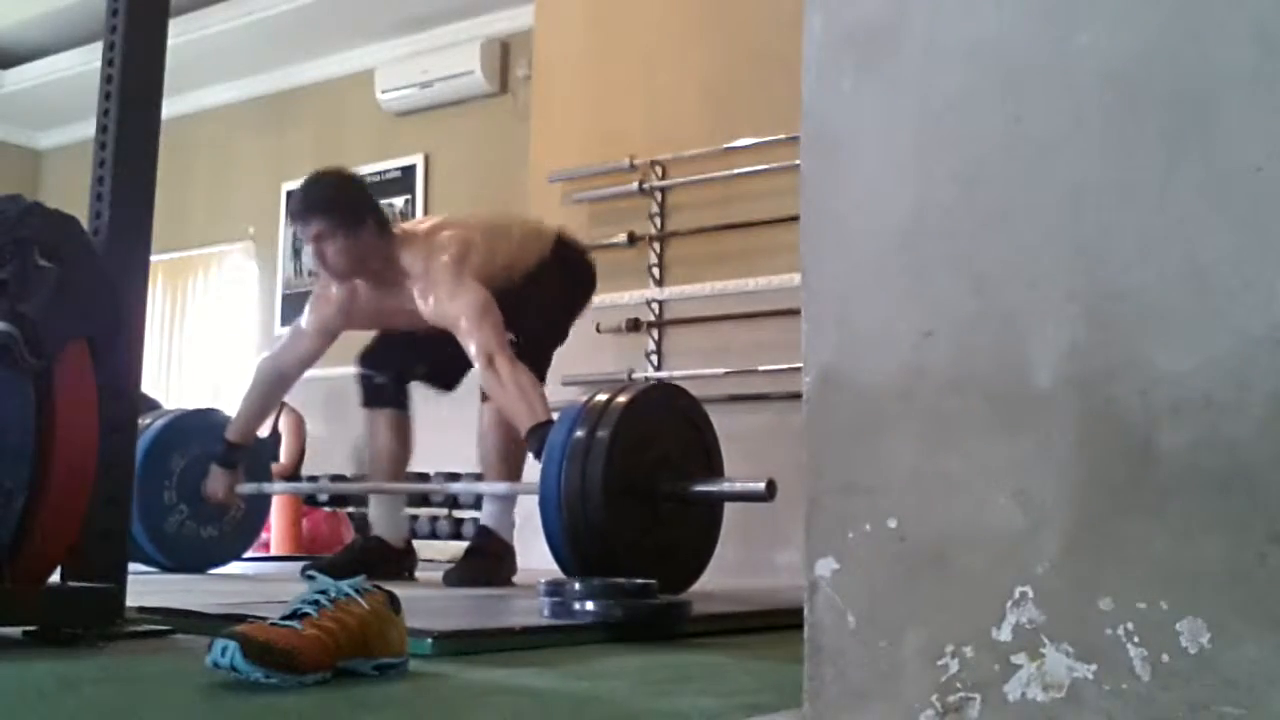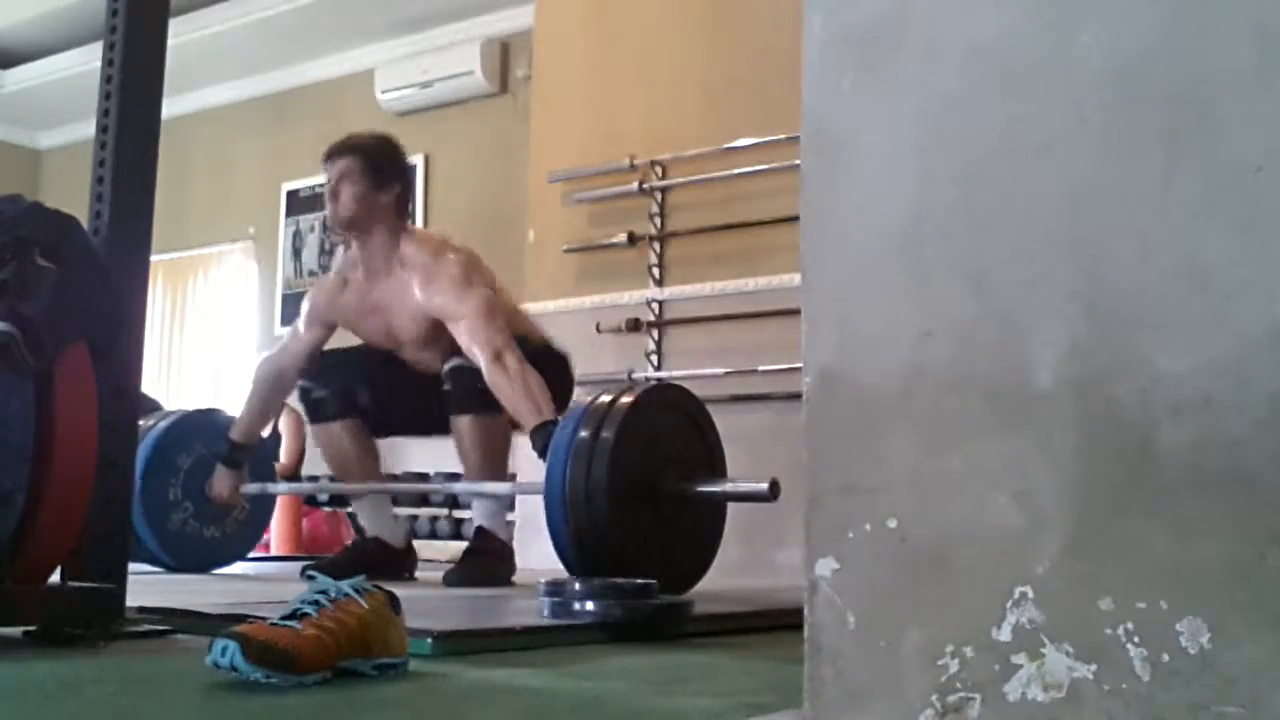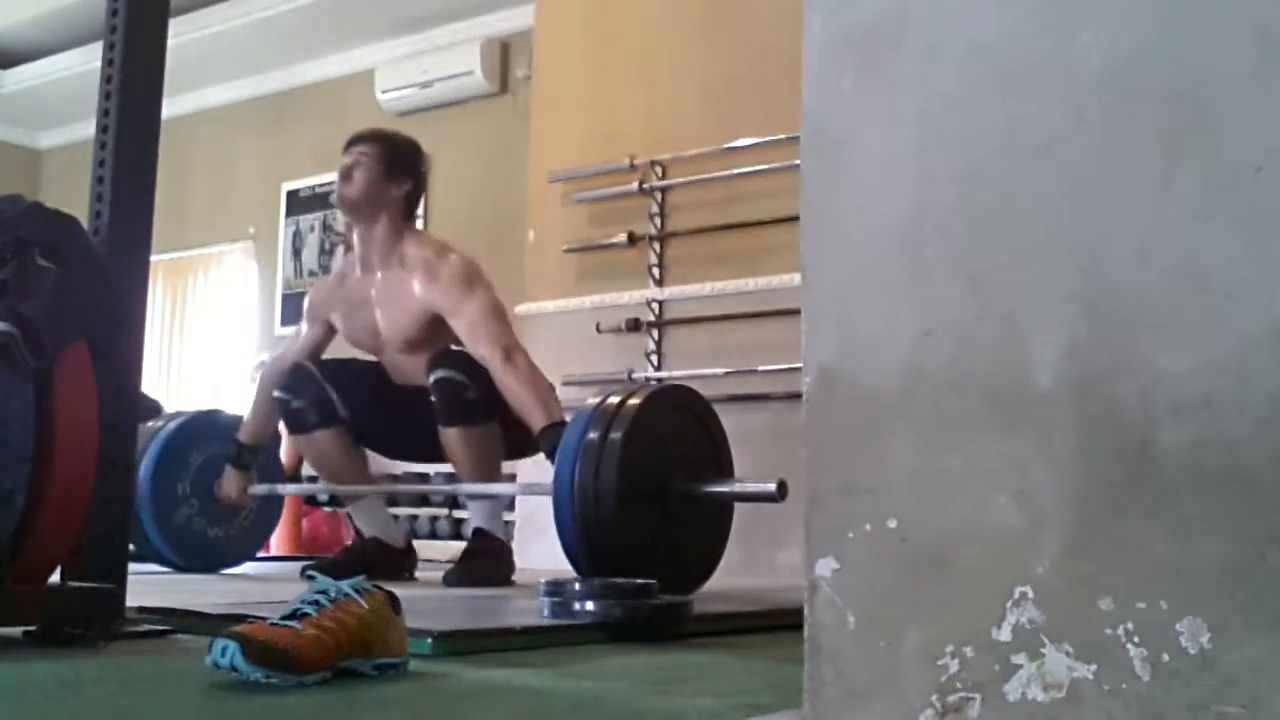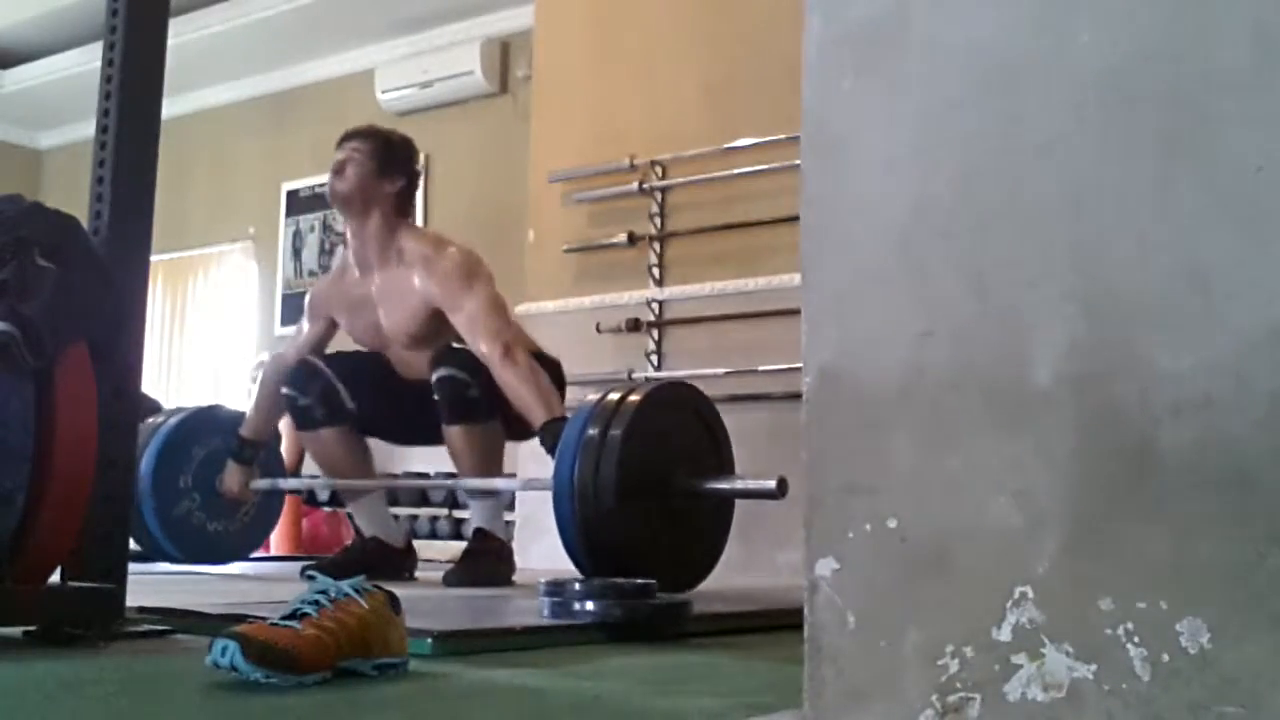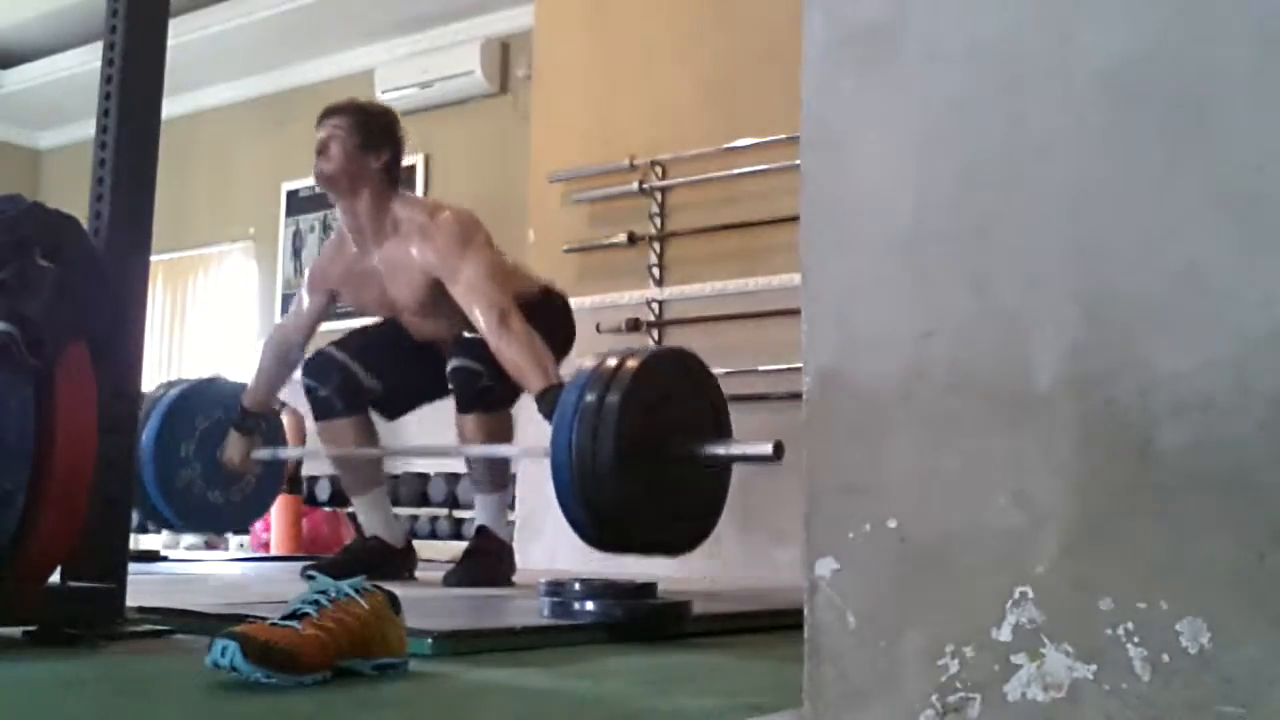
dt=0.2s
person 1, frame 1
left shoulder: (441, 274)
right shoulder: (339, 297)
left elbow: (496, 363)
right elbow: (279, 368)
left wrist: (546, 444)
right wrist: (228, 458)
left hip: (546, 272)
right hip: (494, 280)
left knee: (496, 359)
right knee: (382, 369)
left ankle: (495, 538)
right ankle: (387, 540)
person 1, frame 2
left shoulder: (439, 272)
right shoulder: (337, 289)
left elbow: (497, 359)
right elbow: (279, 366)
left wrist: (555, 448)
right wrist: (233, 457)
left hip: (531, 362)
left knee: (468, 372)
right knee: (321, 383)
left ankle: (491, 539)
right ankle: (385, 539)
person 1, frame 3
left shoulder: (438, 271)
right shoulder: (335, 288)
left elbow: (504, 357)
right elbow: (279, 369)
left wrist: (562, 449)
right wrist: (241, 460)
left hip: (501, 410)
right hip: (425, 411)
left knee: (453, 373)
right knee: (298, 389)
left ankle: (489, 542)
right ankle: (384, 541)
person 1, frame 4
left shoulder: (437, 266)
right shoulder: (335, 286)
left elbow: (505, 353)
right elbow: (282, 365)
left wrist: (562, 442)
right wrist: (243, 455)
left hip: (502, 397)
right hip: (425, 394)
left knee: (456, 369)
right knee: (304, 385)
left ankle: (490, 542)
right ankle: (385, 540)
person 1, frame 5
left shoulder: (436, 232)
right shoulder: (334, 259)
left elbow: (501, 324)
right elbow: (286, 338)
left wrist: (559, 410)
right wrist: (245, 424)
left hip: (531, 318)
left knee: (469, 362)
right knee: (325, 376)
left ankle: (493, 540)
right ankle: (385, 538)
